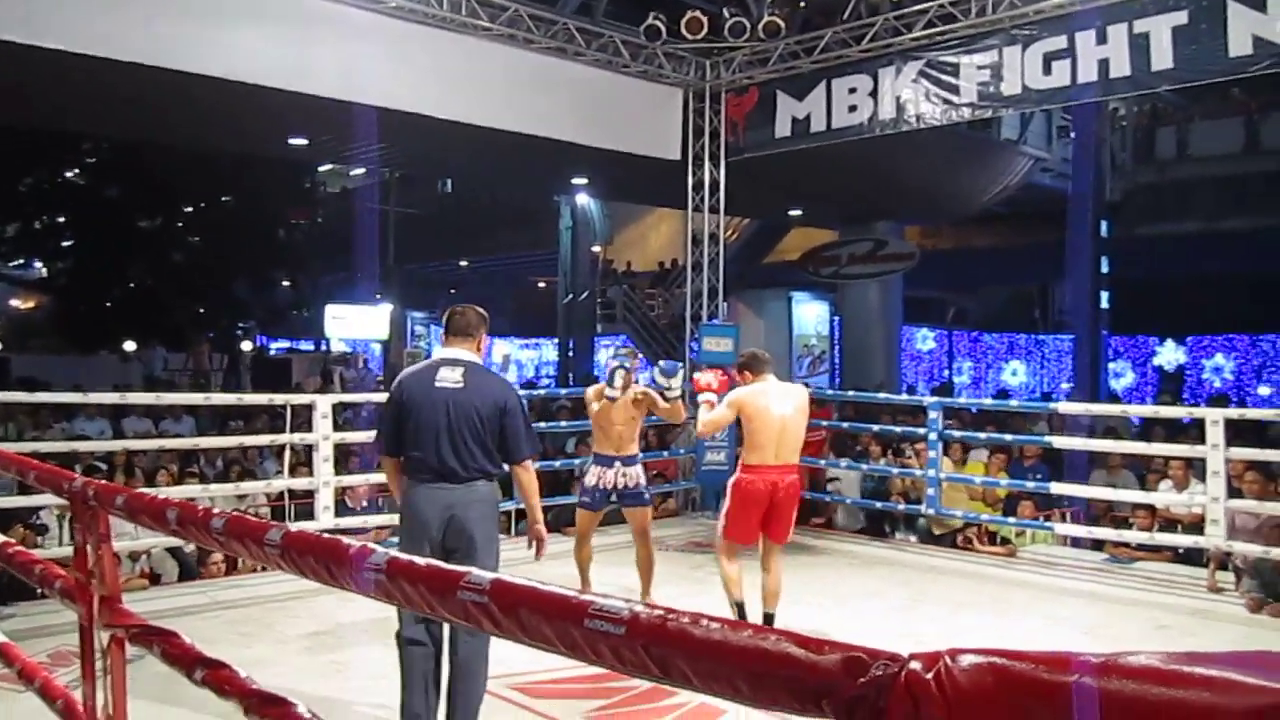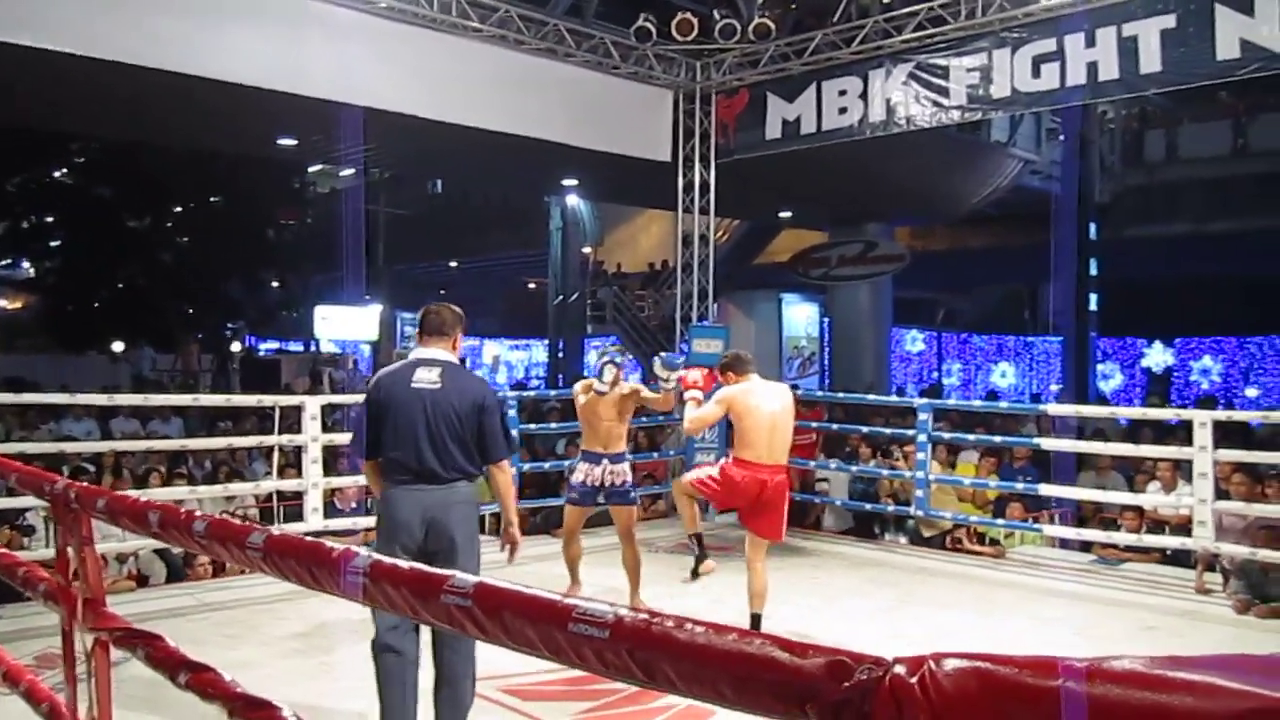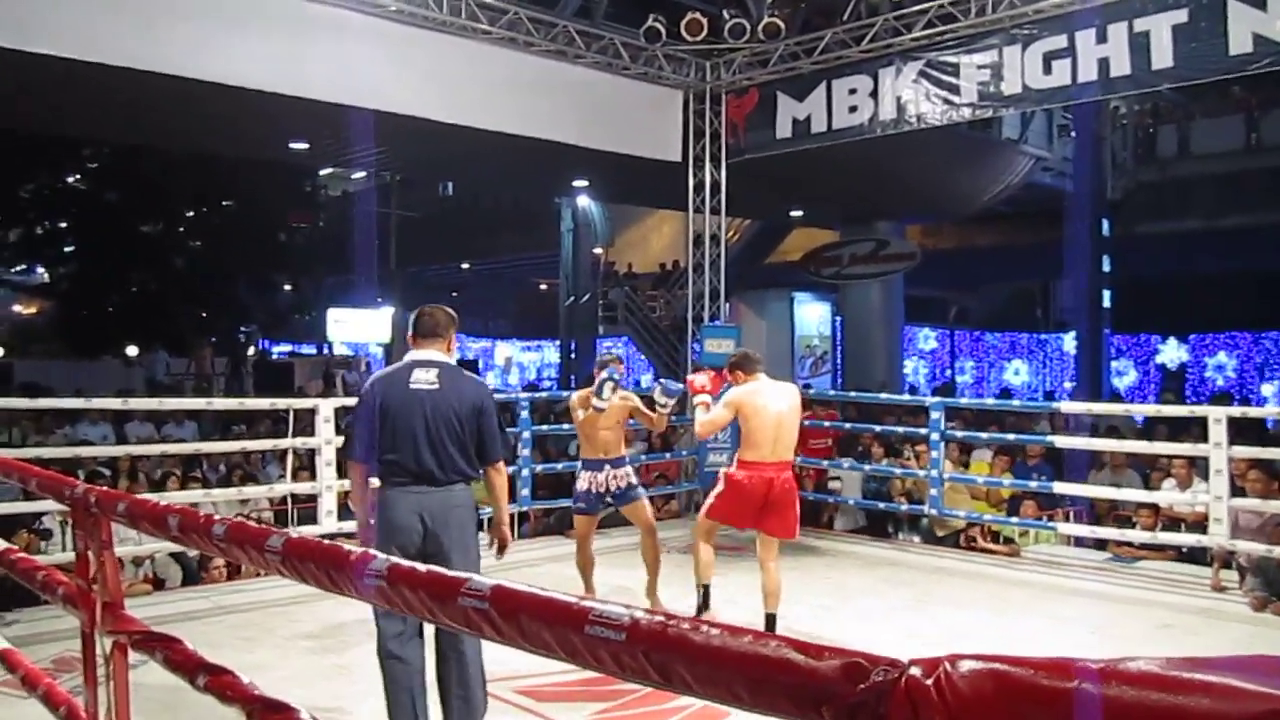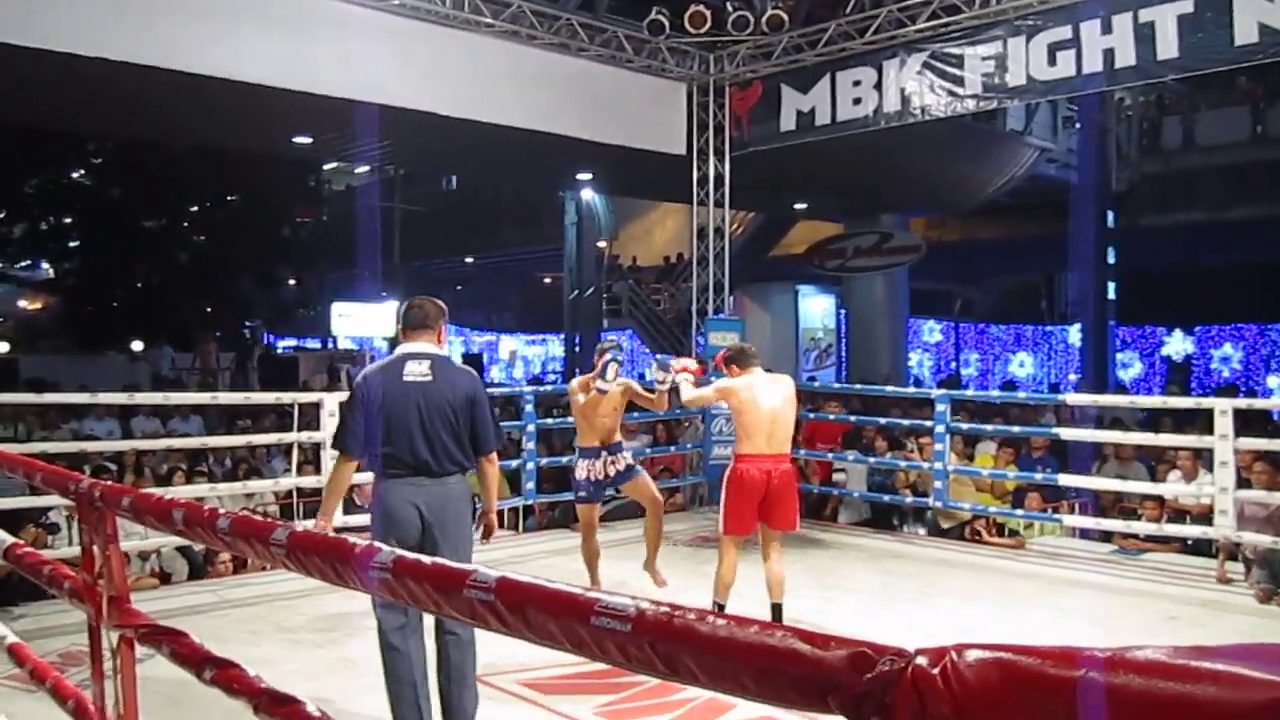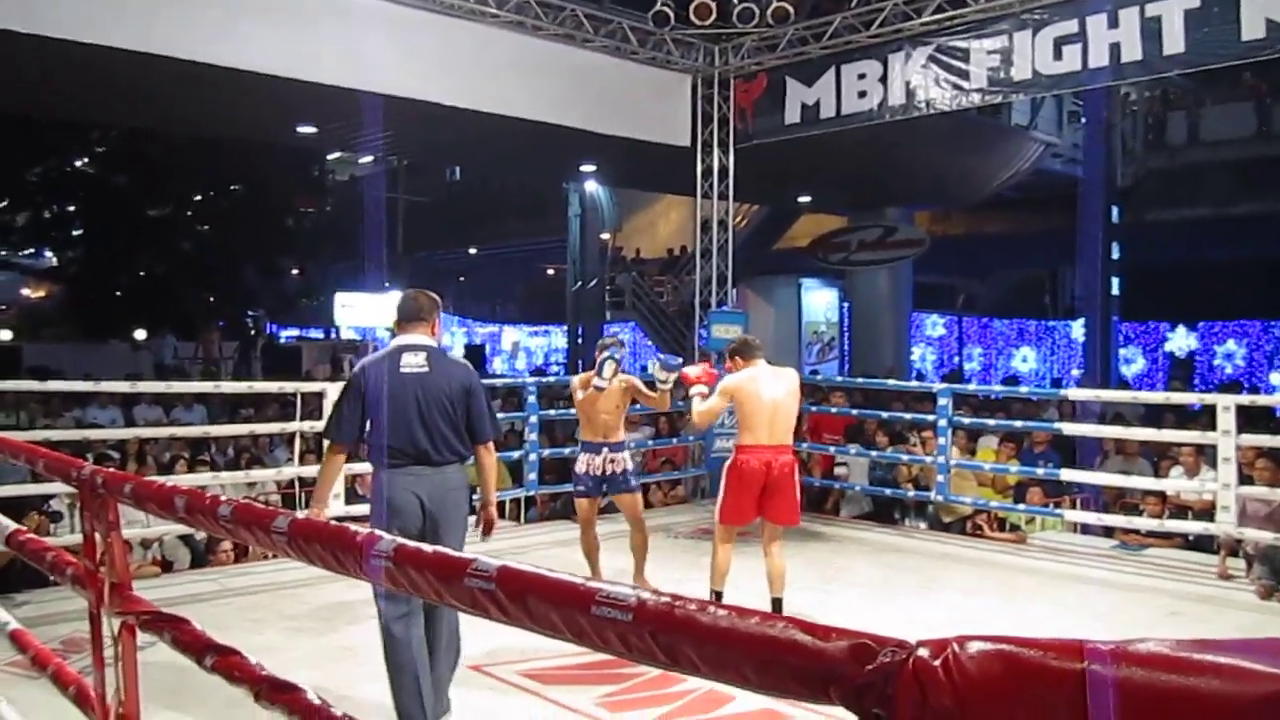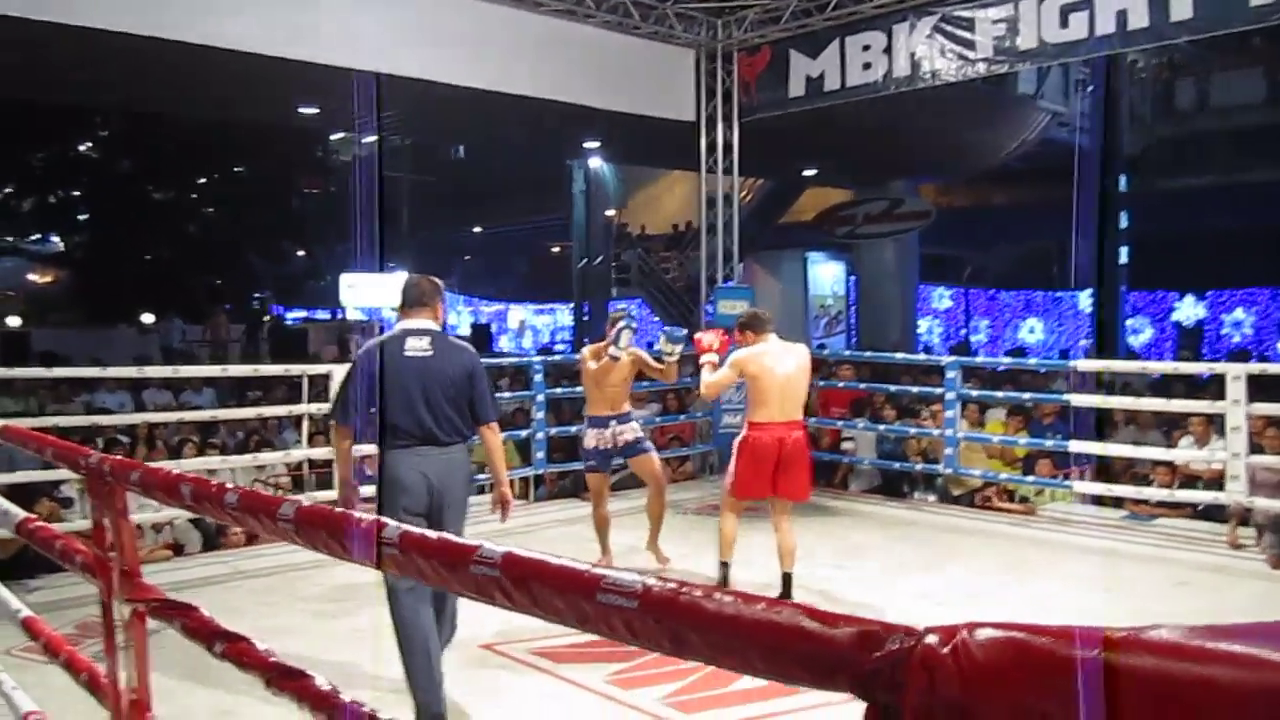
dt=0.2s
person 1, frame 1
left shoulder: (407, 382)
right shoulder: (498, 388)
left elbow: (389, 458)
right elbow: (521, 464)
right wrist: (536, 519)
left hip: (422, 501)
right hip: (476, 502)
left knee: (417, 619)
person 1, frame 2
left shoulder: (384, 383)
right shoulder: (476, 388)
left elbow: (368, 461)
right elbow: (497, 464)
right wrist: (510, 520)
left hip: (400, 504)
right hip: (455, 505)
left knee: (394, 624)
person 1, frame 3
left shoulder: (379, 385)
right shoulder: (473, 389)
left elbow: (358, 466)
right elbow: (495, 466)
left wrist: (364, 520)
right wrist: (501, 519)
left hip: (396, 507)
right hip: (453, 506)
left knee: (397, 629)
person 1, frame 4
left shoulder: (372, 379)
right shoulder: (465, 379)
left elbow: (349, 457)
right elbow: (487, 457)
left wrist: (326, 516)
right wrist: (489, 507)
left hip: (394, 499)
right hip: (449, 498)
left knee: (398, 621)
right knee: (455, 614)
person 1, frame 5
left shoulder: (369, 370)
right shoulder: (461, 372)
left elbow: (339, 446)
right elbow: (484, 446)
left wrist: (318, 505)
right wrist: (489, 500)
left hip: (394, 488)
right hip: (448, 487)
left knee: (399, 608)
right knee: (443, 598)
person 1, frame 6
left shoulder: (374, 353)
right shoulder: (463, 354)
left elbow: (344, 427)
right elbow: (488, 427)
left wrist: (347, 481)
right wrist: (502, 481)
left hip: (400, 468)
right hip: (451, 466)
left knee: (408, 585)
right ankle: (430, 668)
person 2, frame 1
left shoulder: (742, 395)
right shoulder: (800, 392)
left elbow: (704, 429)
left wrist: (707, 397)
left hip: (752, 480)
right hip: (788, 481)
left knee: (726, 552)
right knee: (771, 560)
left ankle: (742, 622)
right ankle: (768, 629)
person 2, frame 2
left shoulder: (731, 393)
right shoulder: (785, 391)
left elbow: (691, 426)
left wrist: (693, 394)
left hip: (740, 474)
right hip: (776, 480)
left knee: (681, 486)
right knee: (756, 559)
left ankle: (700, 555)
right ankle: (755, 631)
person 2, frame 3
left shoulder: (739, 394)
right shoulder: (792, 391)
left elbow: (702, 431)
left wrist: (702, 398)
left hip: (746, 476)
right hip: (782, 478)
left knee: (702, 531)
right knee: (768, 558)
left ankle: (703, 604)
right ankle: (770, 630)
person 2, frame 4
left shoulder: (731, 386)
right shoulder: (787, 382)
left elbow: (689, 398)
left wrist: (684, 376)
left hip: (747, 470)
right hip: (782, 469)
left knee: (730, 548)
right knee: (772, 549)
right ankle: (777, 621)
person 2, frame 5
left shoulder: (734, 382)
right shoulder: (791, 376)
left elbow: (699, 419)
left wrist: (697, 388)
left hip: (747, 461)
right hip: (782, 461)
left knee: (724, 537)
right knee: (773, 543)
left ankle: (715, 606)
right ankle: (777, 612)
person 2, frame 6
left shoulder: (744, 356)
right shoulder: (801, 351)
left elbow: (707, 391)
left wrist: (708, 356)
left hip: (758, 437)
right hip: (794, 436)
left knee: (731, 506)
right knee: (782, 517)
left ankle: (723, 580)
right ankle: (786, 591)
person 3, frame 1
left shoulder: (644, 394)
right shoulder: (595, 392)
left elbow: (678, 417)
right elbow: (598, 419)
left wrist: (673, 389)
right wrist: (612, 389)
left hip: (631, 468)
right hip: (600, 467)
left knee: (643, 536)
right knee: (582, 534)
left ankle: (646, 595)
right ankle: (585, 586)
person 3, frame 2
left shoulder: (632, 390)
right shoulder: (583, 387)
left elbow: (666, 405)
right elbow: (584, 411)
left wrist: (668, 382)
right wrist: (601, 384)
left hip: (618, 466)
right hip: (587, 464)
left knee: (627, 535)
right knee: (570, 531)
left ankle: (635, 596)
right ankle: (574, 583)
person 3, frame 3
left shoulder: (627, 399)
right shoulder: (579, 398)
left elbow: (657, 426)
right elbow: (584, 426)
left wrist: (665, 406)
right wrist: (600, 399)
left hip: (620, 469)
right hip: (590, 472)
left knee: (649, 527)
right knee: (582, 540)
left ankle: (652, 590)
right ankle: (589, 591)
person 3, frame 4
left shoulder: (625, 385)
right shoulder: (578, 384)
left elbow: (658, 406)
right elbow: (586, 410)
left wrist: (662, 383)
right wrist: (603, 381)
left hip: (617, 455)
right hip: (588, 460)
left knee: (655, 503)
right knee: (588, 529)
left ankle: (651, 563)
right ankle: (595, 583)
person 3, frame 5
left shoulder: (628, 383)
right shoulder: (580, 381)
left elbow: (661, 405)
right elbow: (583, 407)
left wrist: (664, 381)
right wrist: (601, 379)
left hip: (618, 454)
right hip: (588, 456)
left knee: (636, 520)
right knee: (586, 523)
left ankle: (639, 574)
right ankle: (596, 575)
person 3, frame 6
left shoulder: (635, 355)
right shoulder: (589, 353)
left elbow: (668, 377)
right elbow: (596, 377)
left wrist: (671, 353)
right wrist: (615, 349)
left hip: (626, 425)
right hip: (596, 430)
left knee: (658, 480)
right knee: (598, 496)
left ankle: (653, 541)
right ankle: (605, 553)
